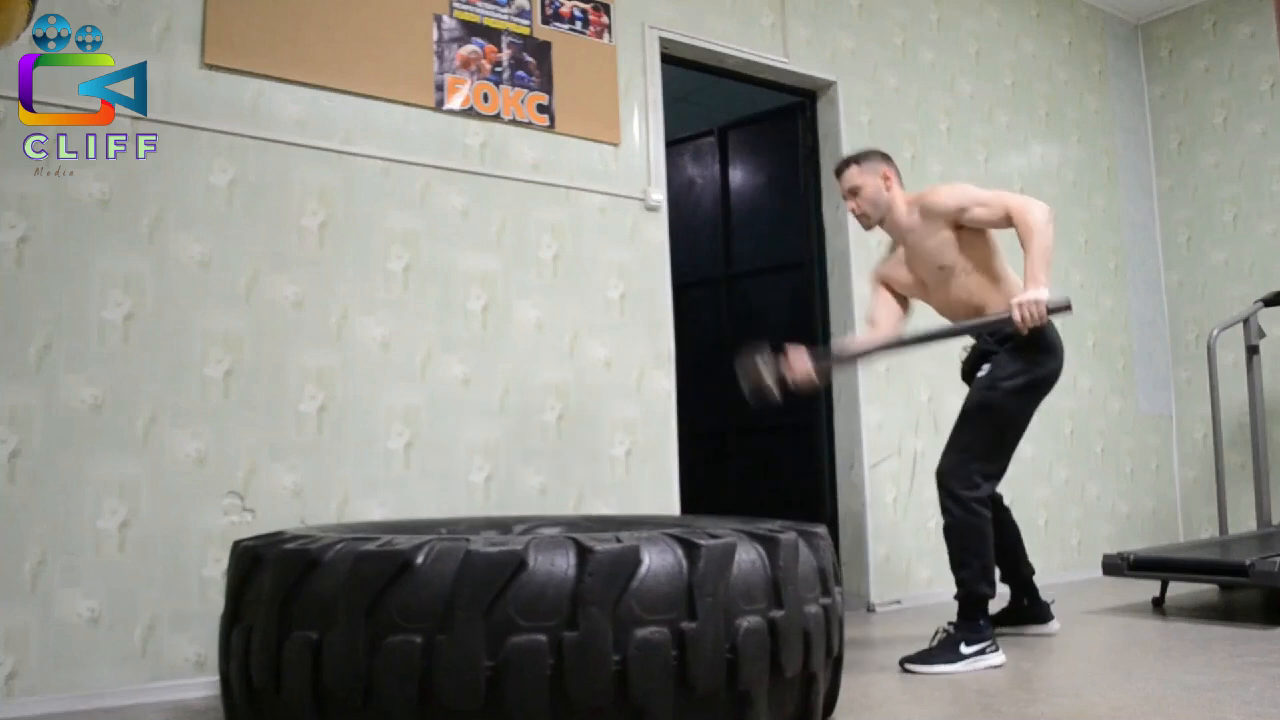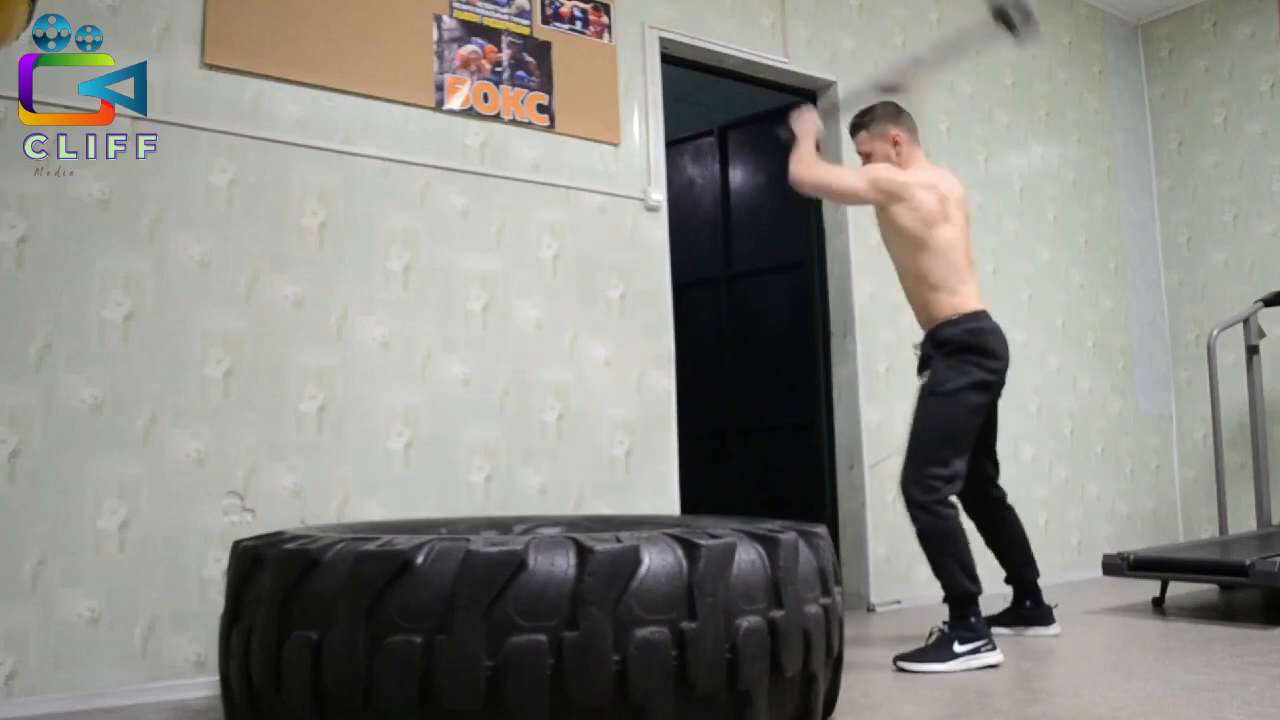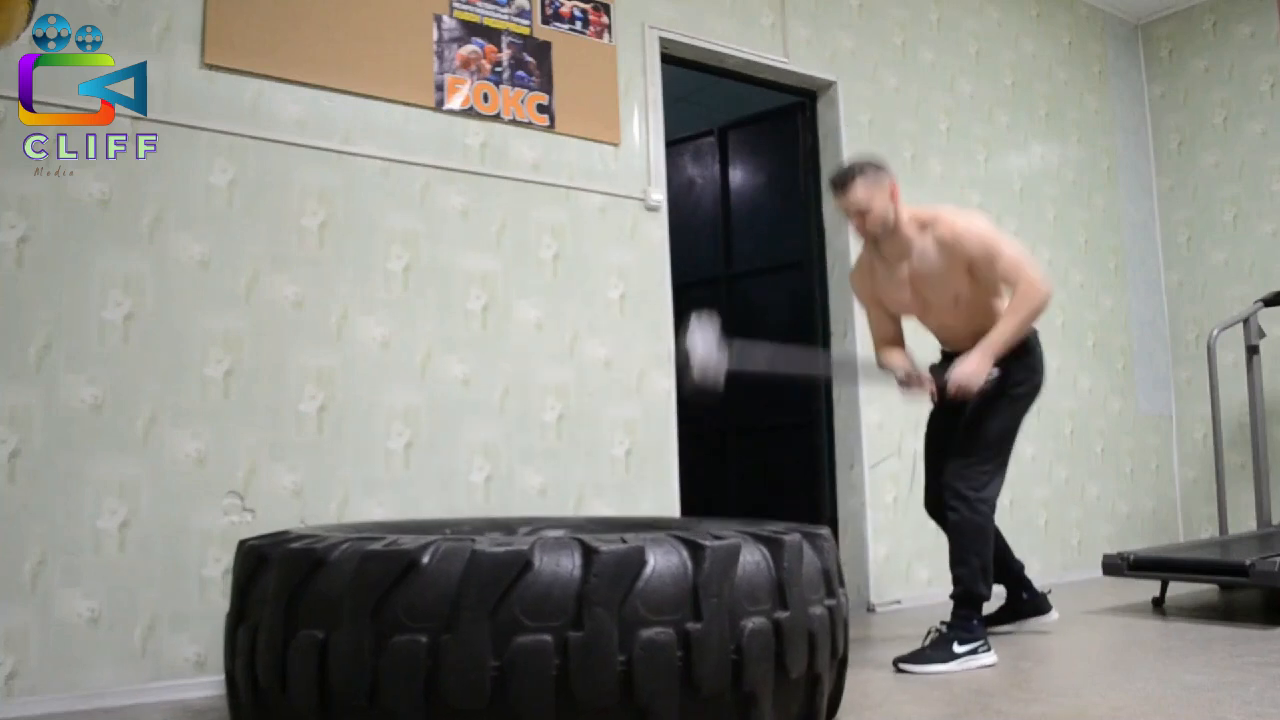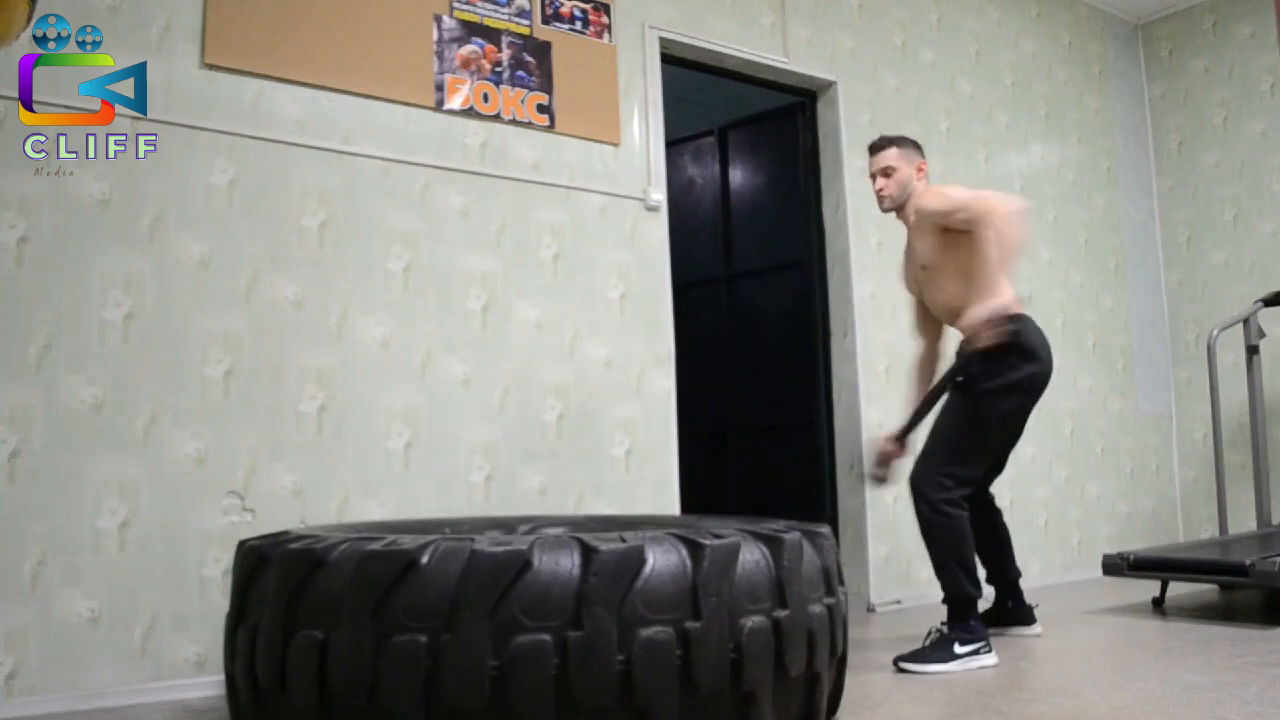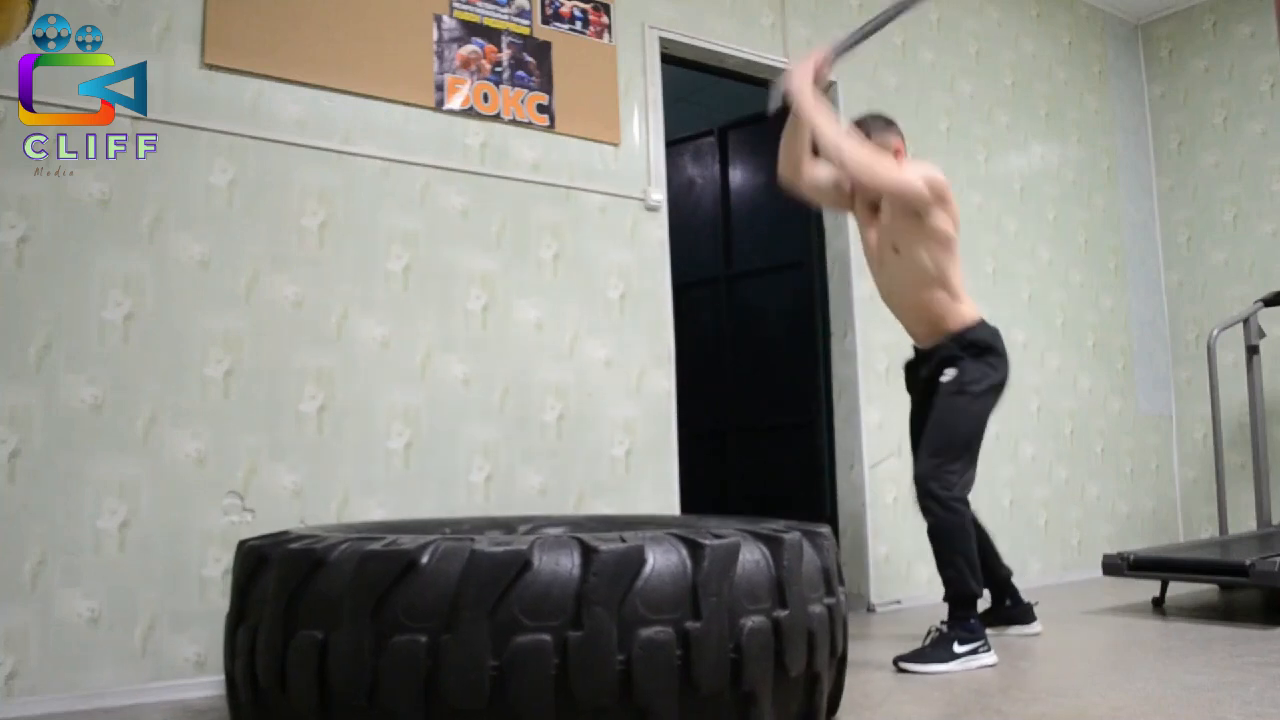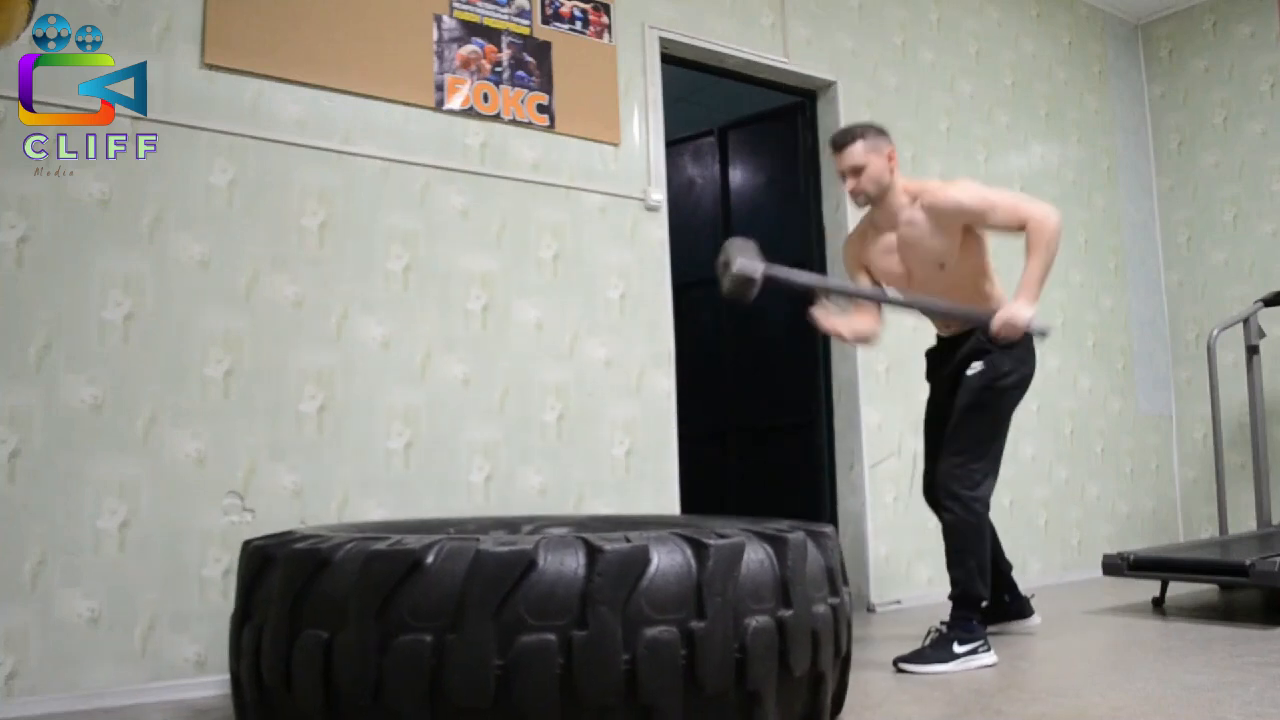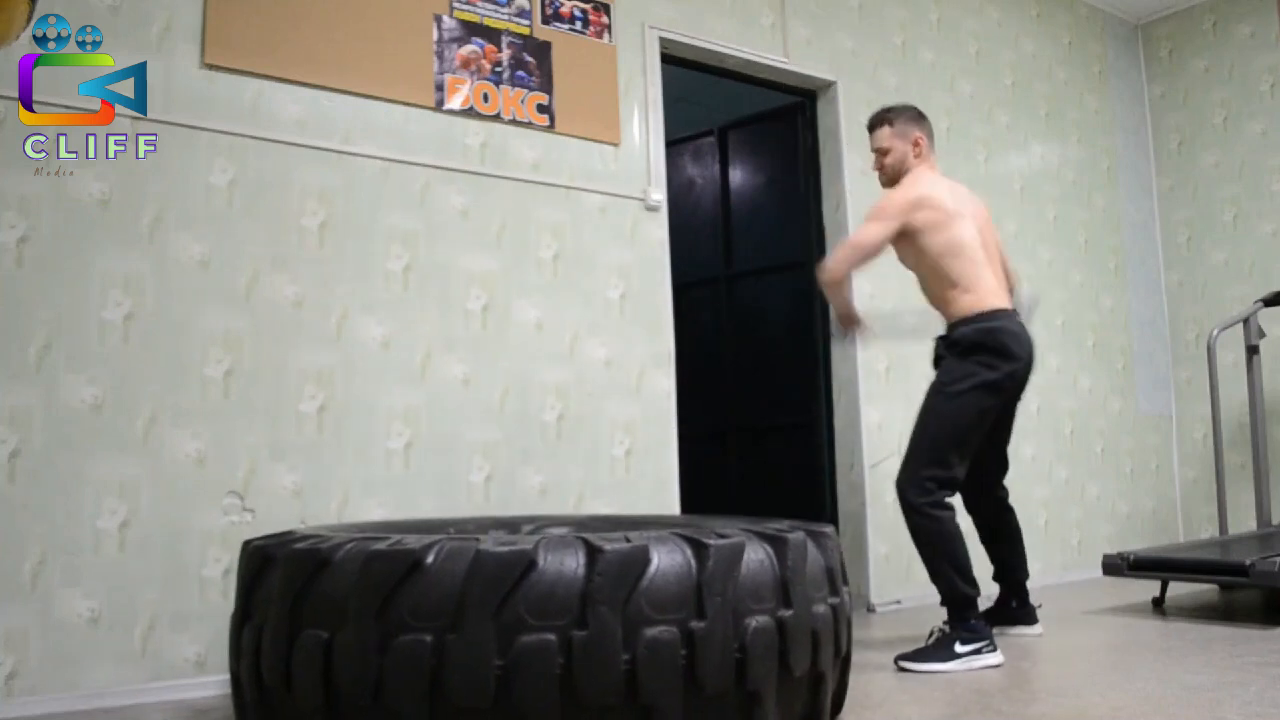
dt=0.7s
person 1, frame 1
left shoulder: (939, 205)
right shoulder: (888, 269)
left elbow: (1032, 209)
right elbow: (879, 331)
left wrist: (1034, 283)
right wrist: (817, 364)
left hip: (1023, 345)
right hip: (1003, 352)
left knee: (960, 480)
right knee: (975, 484)
left ankle: (973, 635)
right ankle: (1027, 605)
person 1, frame 2
left shoulder: (896, 182)
right shoulder: (941, 182)
left elbow: (803, 176)
left wrist: (806, 134)
left hip: (960, 347)
right hip: (979, 342)
left knee: (925, 486)
right knee: (978, 485)
left ankle: (968, 632)
right ankle: (1031, 604)
person 1, frame 3
left shoulder: (954, 231)
right shoulder: (865, 275)
left elbow: (1032, 288)
right elbow: (888, 344)
left wrist: (984, 356)
right wrist: (903, 369)
left hip: (1008, 362)
right hip: (955, 368)
left knee: (965, 485)
right knee: (942, 496)
left ankle: (967, 633)
right ankle: (1024, 596)
person 1, frame 4
left shoulder: (937, 204)
right shoulder: (910, 260)
left elbow: (1005, 208)
right elbow: (928, 343)
left wrist: (990, 295)
right wrist: (900, 430)
left hip: (1008, 351)
right hip: (1000, 358)
left knee: (934, 484)
right knee: (966, 487)
left ankle: (967, 633)
right ankle: (1012, 604)
person 1, frame 5
left shoulder: (925, 184)
right shoulder: (863, 197)
left elbow: (854, 156)
right elbow: (792, 175)
left wrist: (805, 94)
right wrist: (803, 98)
left hip: (972, 356)
right hip: (932, 363)
left knee: (937, 485)
right knee: (941, 487)
left ankle: (968, 634)
right ankle: (1010, 605)
person 1, frame 6
left shoulder: (945, 201)
right shoulder: (858, 246)
left elbow: (1044, 218)
right elbow: (867, 320)
left wrist: (1024, 300)
right wrist: (841, 325)
left hip: (998, 346)
right hip: (950, 354)
left knee: (960, 481)
right knee: (943, 486)
left ankle: (968, 633)
right ankle: (1007, 599)
person 1, frame 7
left shoulder: (910, 196)
right shoulder: (967, 200)
left elbow: (835, 268)
right elbow: (1007, 278)
left wrist: (845, 309)
left hip: (979, 347)
right hip: (1007, 340)
left knee: (921, 486)
right knee: (982, 482)
left ankle: (969, 633)
right ankle: (1015, 602)
